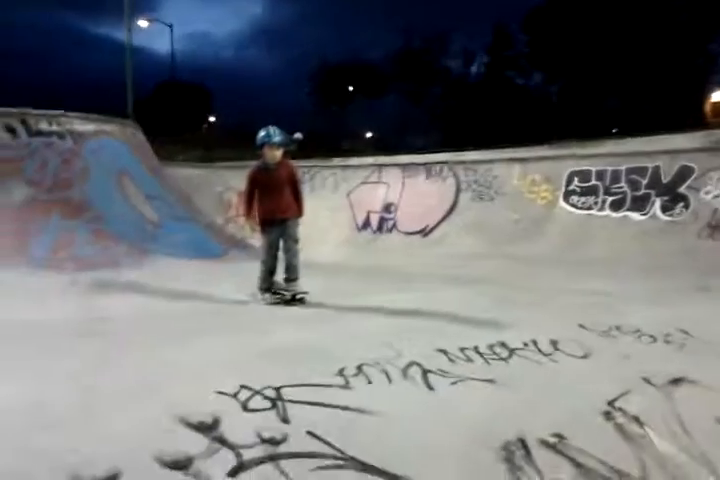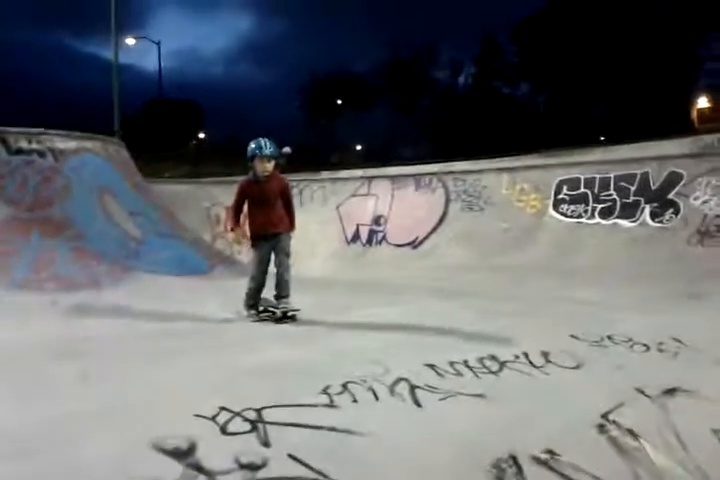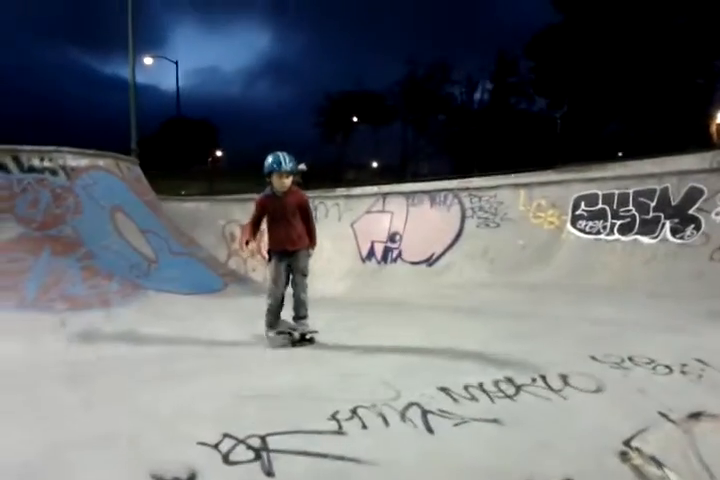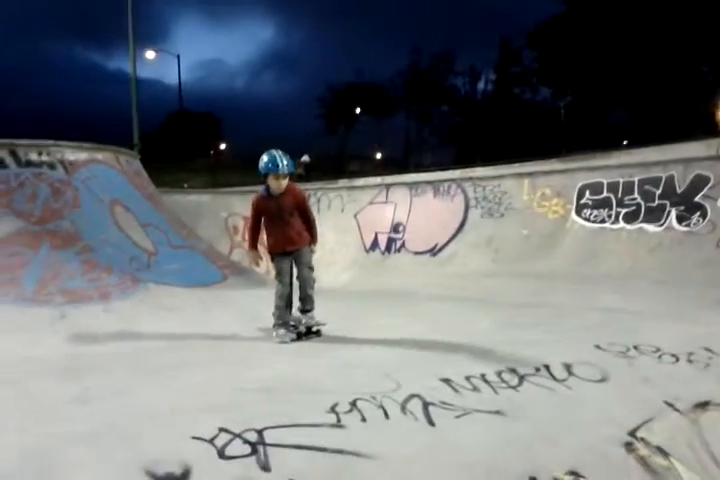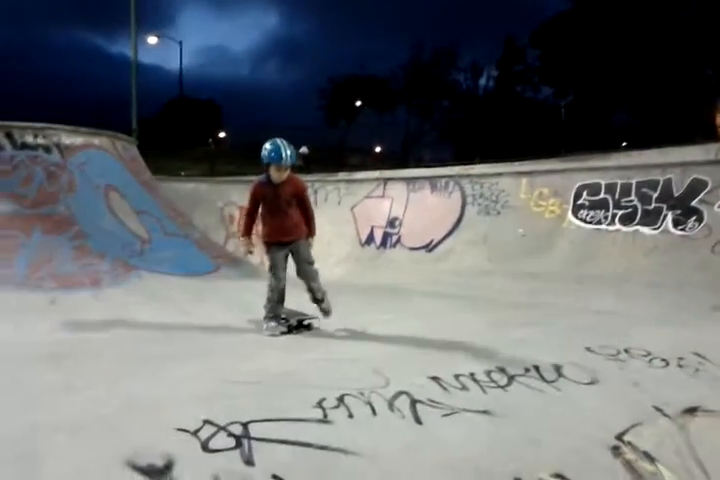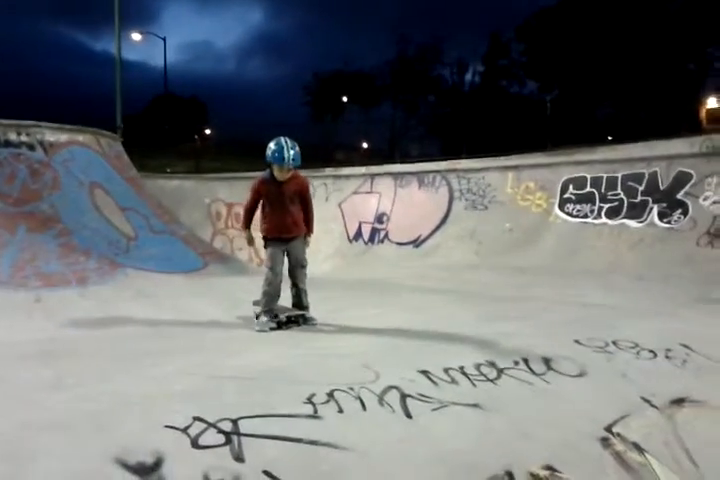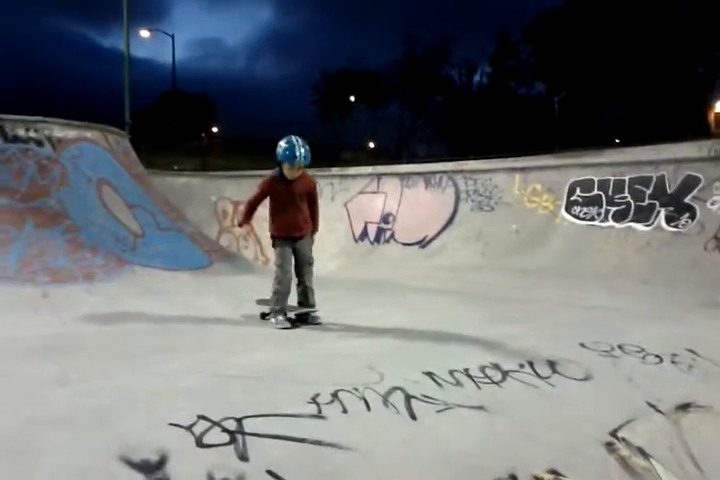
dt=0.3s
person 1, frame 1
left shoulder: (289, 169)
right shoulder: (256, 172)
left elbow: (296, 191)
right elbow: (250, 194)
left wrist: (299, 213)
left hip: (289, 217)
right hip: (268, 219)
left knee: (291, 250)
right knee: (269, 255)
left ankle: (292, 282)
right ankle: (265, 287)
person 1, frame 2
left shoulder: (281, 182)
right shoulder: (246, 185)
left elbow: (289, 205)
right elbow: (237, 207)
left wrist: (291, 227)
right wrist: (236, 227)
left hip: (281, 231)
right hip: (260, 234)
left knee: (283, 266)
right knee: (258, 271)
left ankle: (283, 299)
right ankle: (251, 304)
person 1, frame 3
left shoulder: (299, 196)
right shoulder: (264, 200)
left elbow: (309, 220)
right elbow: (255, 221)
left wrist: (311, 243)
right wrist: (251, 240)
left hip: (299, 248)
right hip: (278, 250)
left knee: (300, 286)
right knee: (276, 289)
left ankle: (301, 320)
right ankle: (272, 326)
person 1, frame 4
left shoulder: (296, 194)
right shoulder: (260, 201)
left elbow: (308, 217)
right elbow: (254, 225)
left wrist: (313, 240)
right wrist: (253, 249)
left hip: (301, 244)
right hip: (278, 250)
left knee: (306, 279)
right knee: (283, 286)
left ankle: (307, 311)
right ankle: (281, 325)
person 1, frame 5
left shoulder: (297, 184)
right shoulder: (259, 187)
left elbow: (307, 209)
right elbow: (251, 212)
left wrist: (311, 233)
right wrist: (246, 236)
left hip: (298, 236)
right hip: (274, 240)
left knee: (308, 270)
right knee: (277, 279)
left ankle: (321, 299)
right ankle: (272, 318)
person 1, frame 6
left shoulder: (301, 182)
right shoulder: (262, 183)
left elbow: (307, 207)
right elbow: (250, 206)
left wrist: (308, 232)
right wrist: (246, 229)
left hip: (297, 235)
right hip: (273, 237)
left knee: (299, 273)
right knee: (273, 274)
left ankle: (301, 310)
right ankle: (265, 314)
person 1, frame 7
left shoulder: (309, 182)
right shoulder: (270, 182)
left elbow: (313, 206)
right elbow: (253, 202)
left wrist: (313, 230)
right wrist: (244, 222)
left hip: (303, 234)
right hip: (281, 235)
left knee: (305, 271)
right knee: (283, 272)
left ankle: (307, 309)
right ankle: (277, 312)
